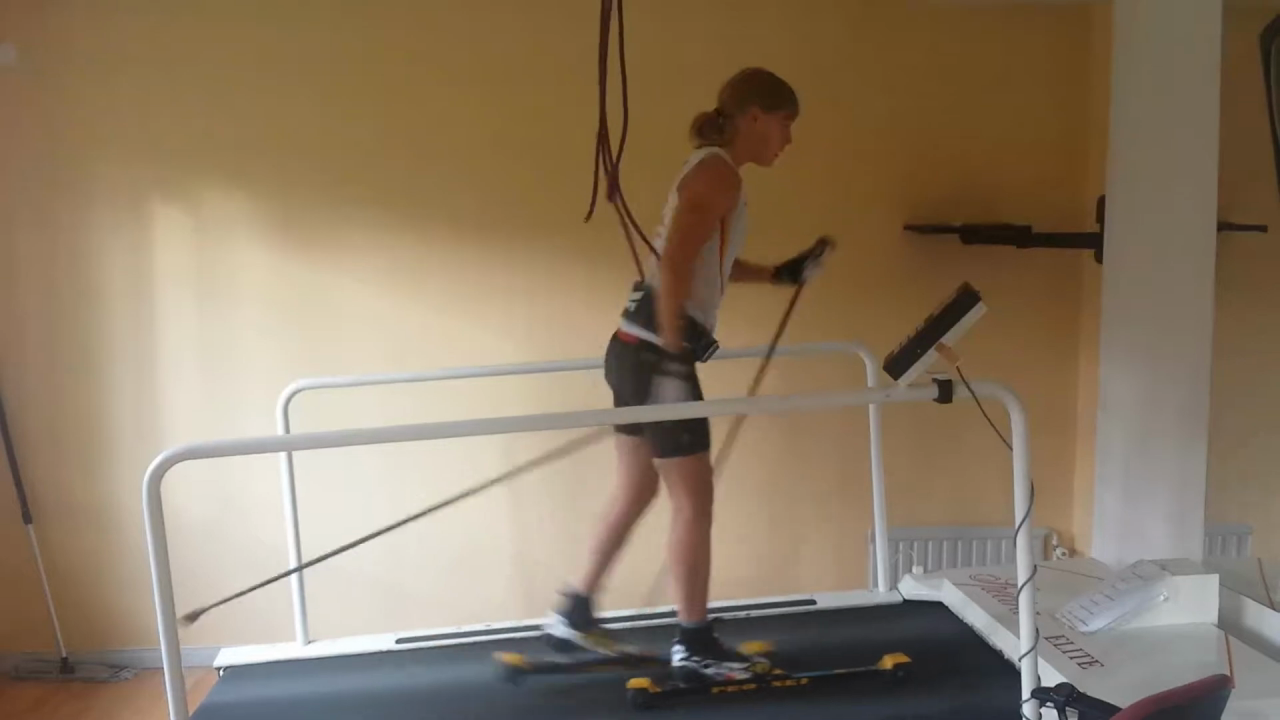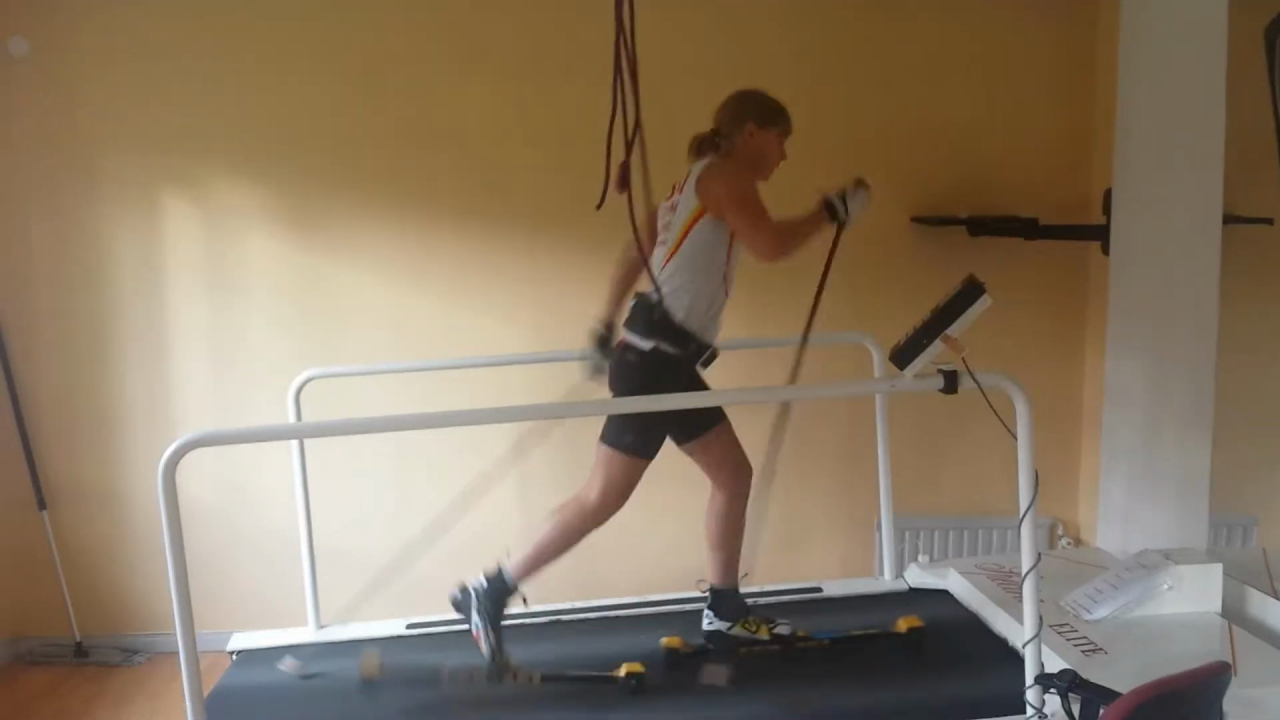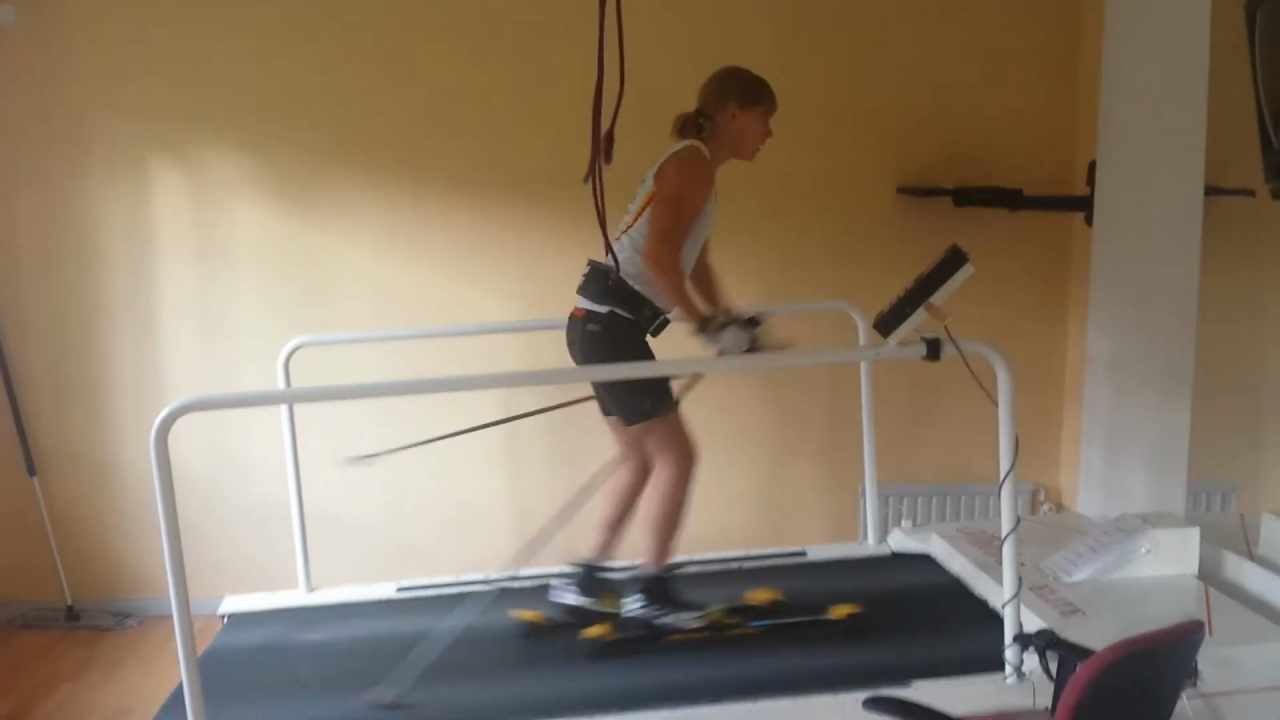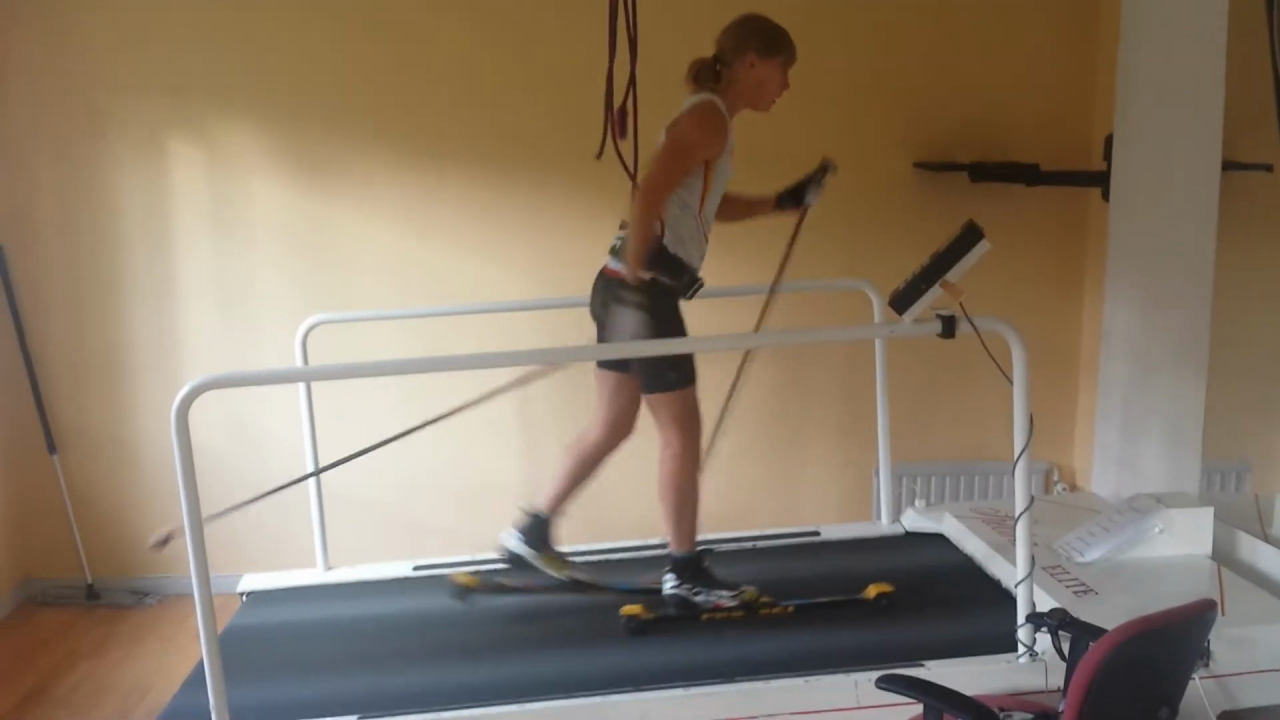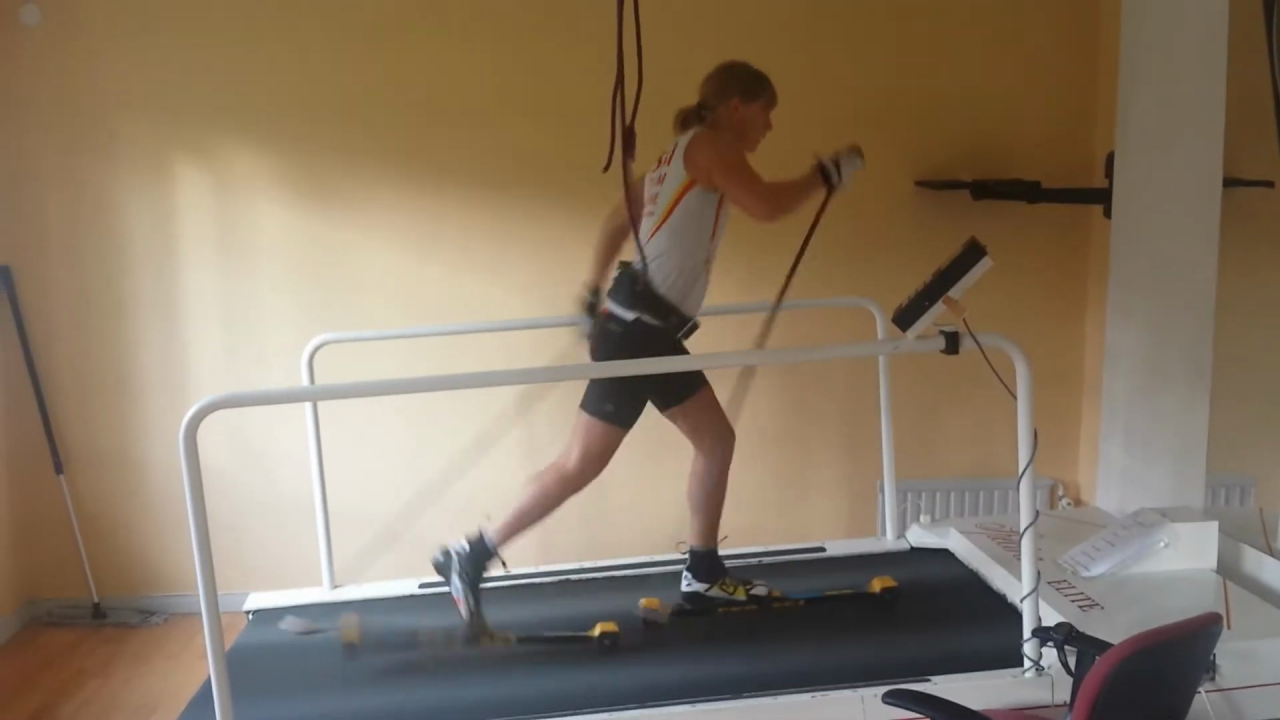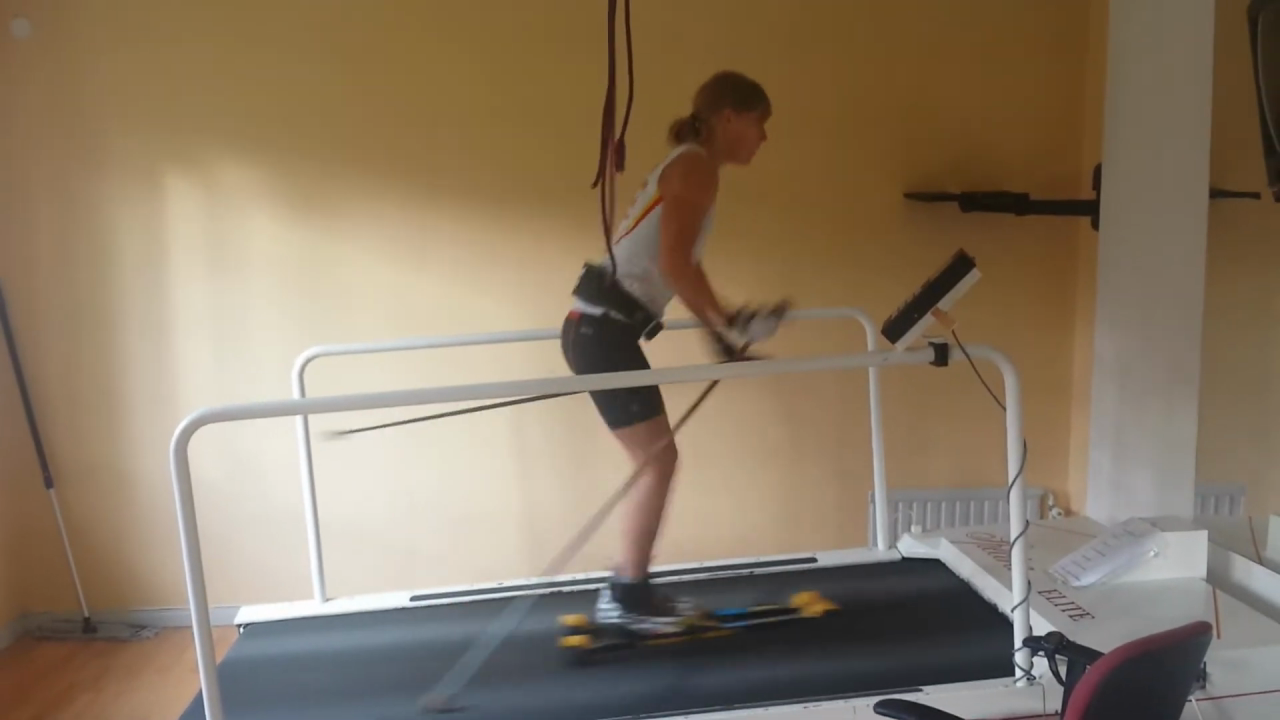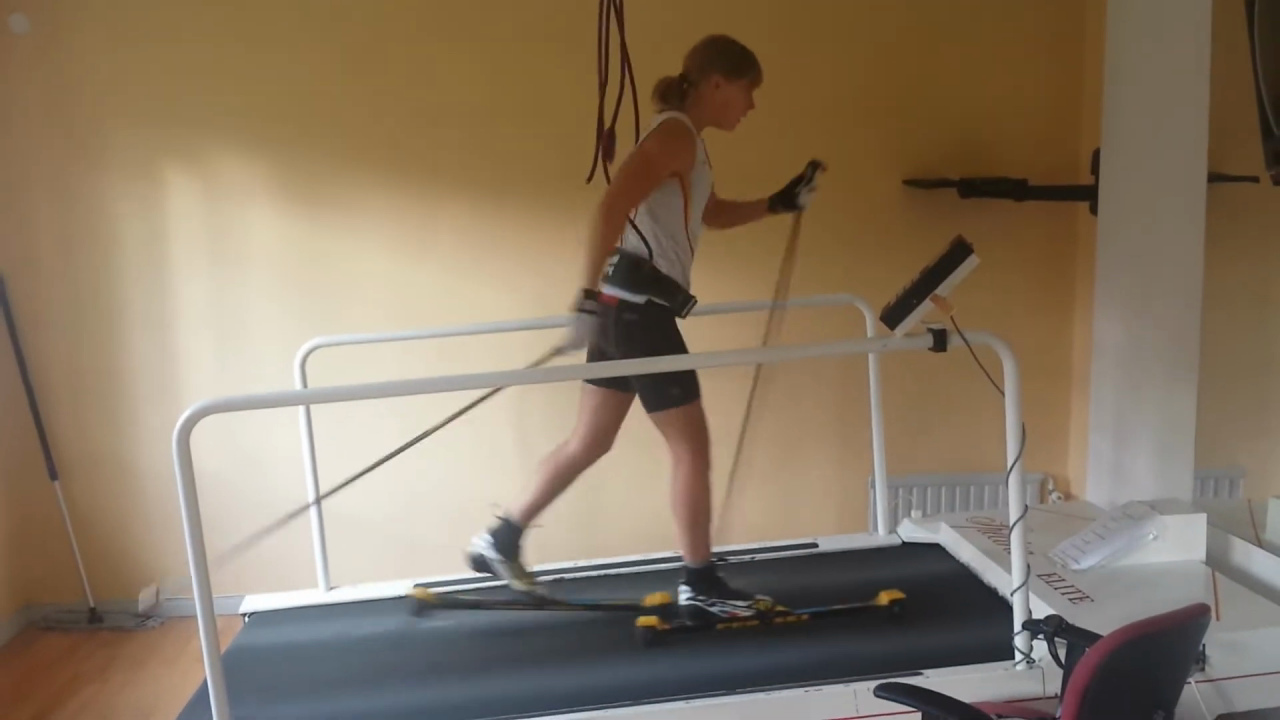
dt=0.4s
person 1, frame 1
left shoulder: (710, 170)
right shoulder: (718, 173)
right elbow: (675, 265)
left wrist: (780, 272)
right wrist: (672, 365)
left hip: (641, 350)
right hip: (653, 354)
left knee: (637, 490)
right knee: (694, 500)
left ankle: (575, 610)
right ankle: (695, 646)
person 1, frame 2
left shoulder: (696, 186)
right shoulder: (725, 176)
left elbow: (637, 254)
right elbow: (772, 243)
left wrist: (605, 329)
right wrist: (832, 209)
left hip: (666, 359)
right hip: (653, 362)
left knee: (733, 474)
right knee: (602, 499)
left ankle: (723, 609)
right ankle: (489, 594)
person 1, frame 3
left shoulder: (700, 168)
right shoulder: (692, 163)
left elbow: (695, 263)
right elbow: (658, 255)
left wrist: (731, 322)
right wrist: (710, 324)
left hip: (607, 326)
right hip: (606, 326)
left knee: (642, 460)
right knee: (676, 459)
left ankle: (584, 577)
right ankle: (651, 594)
person 1, frame 4
left shoulder: (708, 118)
right shoulder: (707, 119)
left elbow: (707, 208)
right elbow: (648, 202)
left wrist: (789, 198)
right wrist: (630, 294)
left hip: (633, 291)
right hip: (640, 296)
left knee: (611, 425)
right knee: (682, 433)
left ankle: (533, 529)
right ankle: (685, 574)
person 1, frame 5
left shoulder: (679, 156)
right shoulder: (710, 146)
left elbow: (619, 222)
right elbow: (764, 206)
left wrist: (592, 292)
right wrist: (825, 175)
left hip: (647, 329)
right hip: (635, 332)
left knee: (718, 441)
right knee: (581, 466)
left ankle: (703, 573)
right ankle: (470, 556)
person 1, frame 6
left shoulder: (692, 172)
right shoulder: (694, 168)
left elbow: (672, 265)
right elbow: (676, 262)
left wrist: (725, 320)
right wrist: (721, 328)
left hip: (606, 329)
right hip: (602, 329)
left knee: (655, 464)
right knee: (659, 463)
left ankle: (629, 589)
right ankle: (626, 597)
person 1, frame 7
left shoulder: (680, 138)
right shoulder: (675, 136)
left elbow: (708, 214)
right elbow: (609, 211)
left wrist: (781, 201)
right wrist: (593, 304)
left hip: (626, 310)
right hip: (634, 311)
left knee: (589, 441)
right knee: (691, 447)
left ankle: (502, 539)
right ankle: (700, 584)
